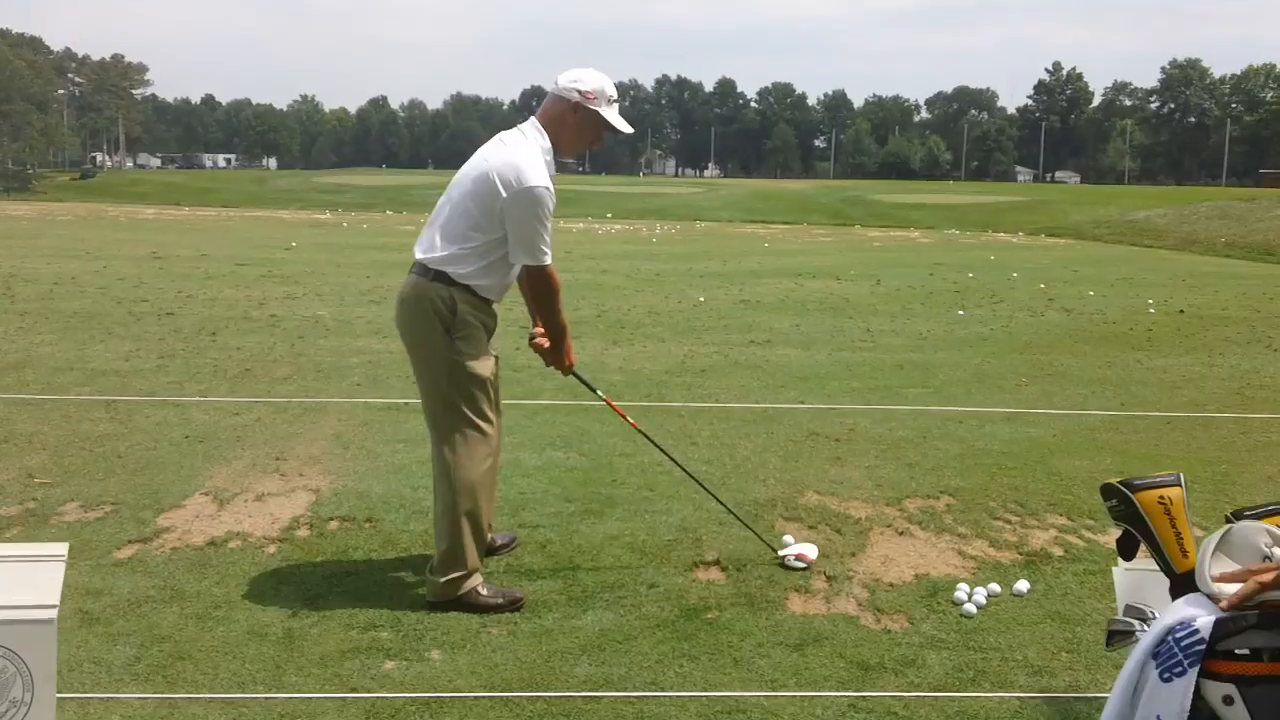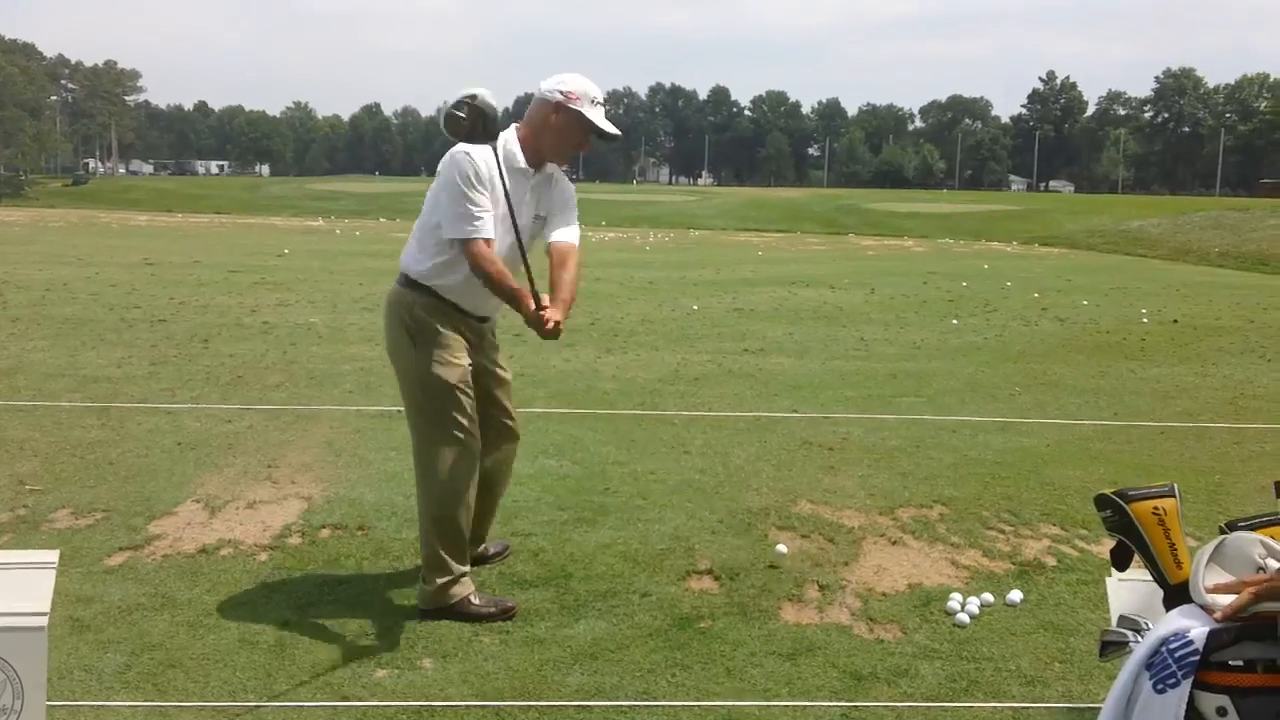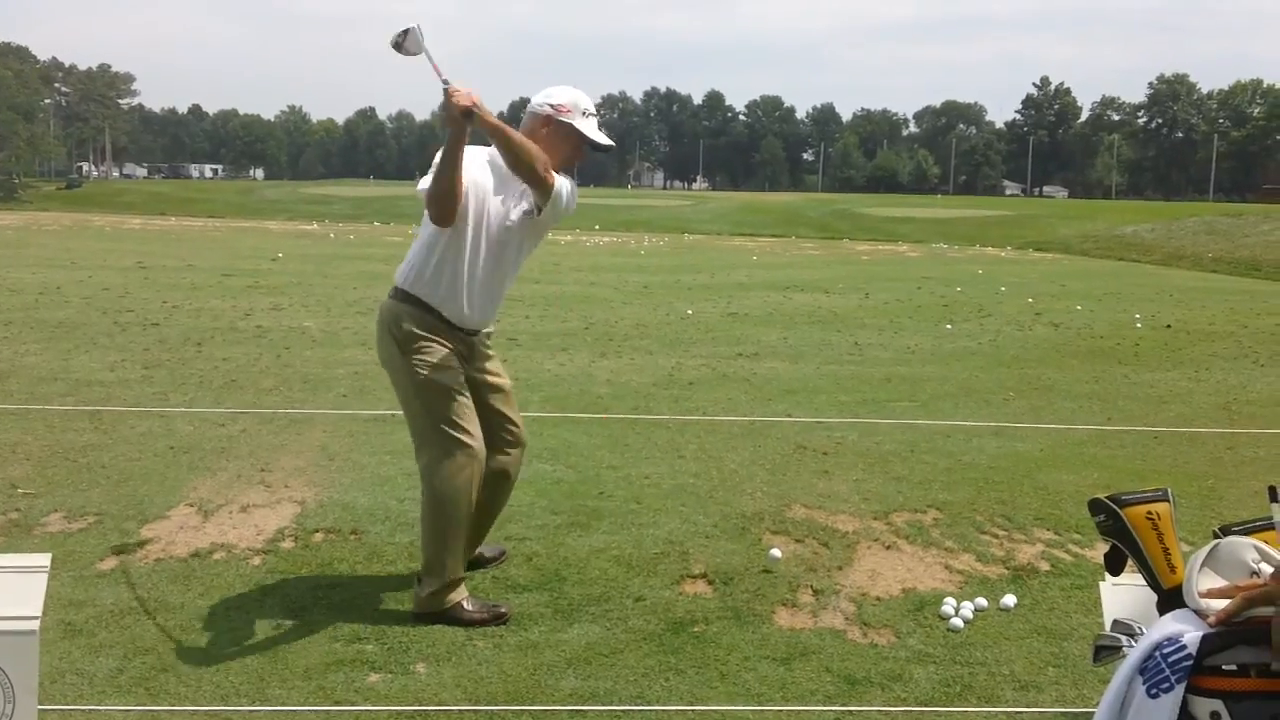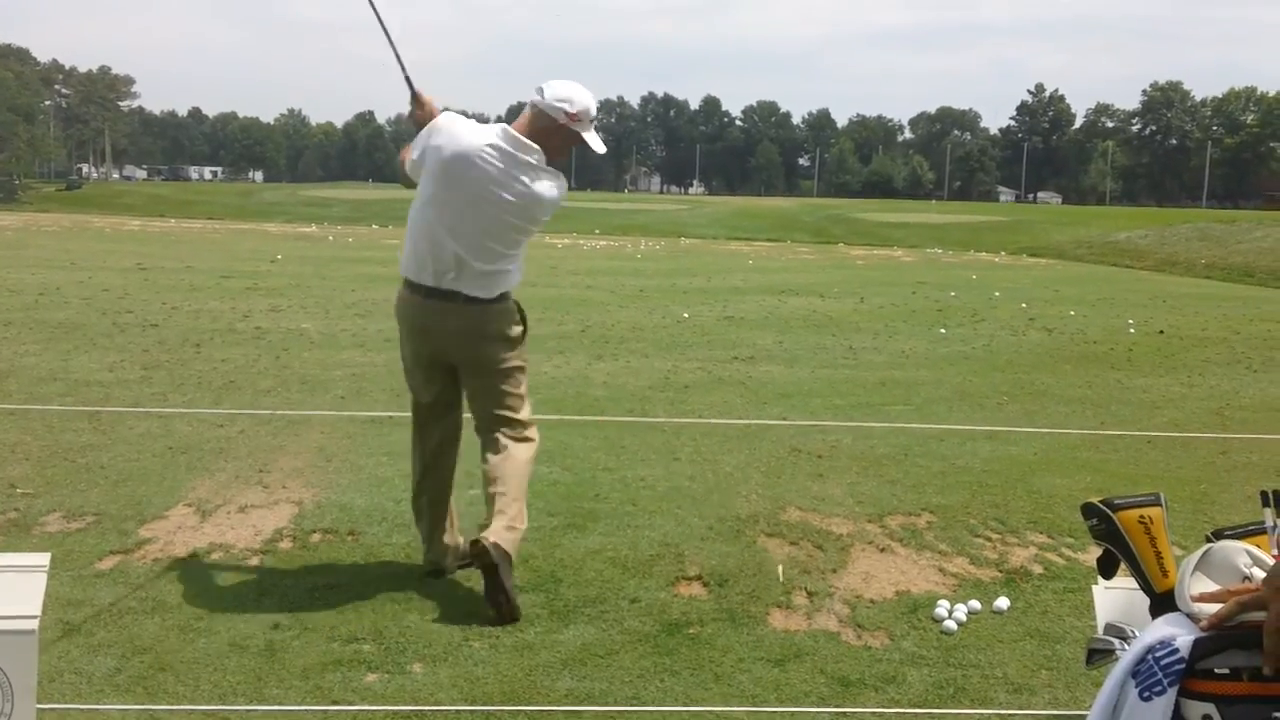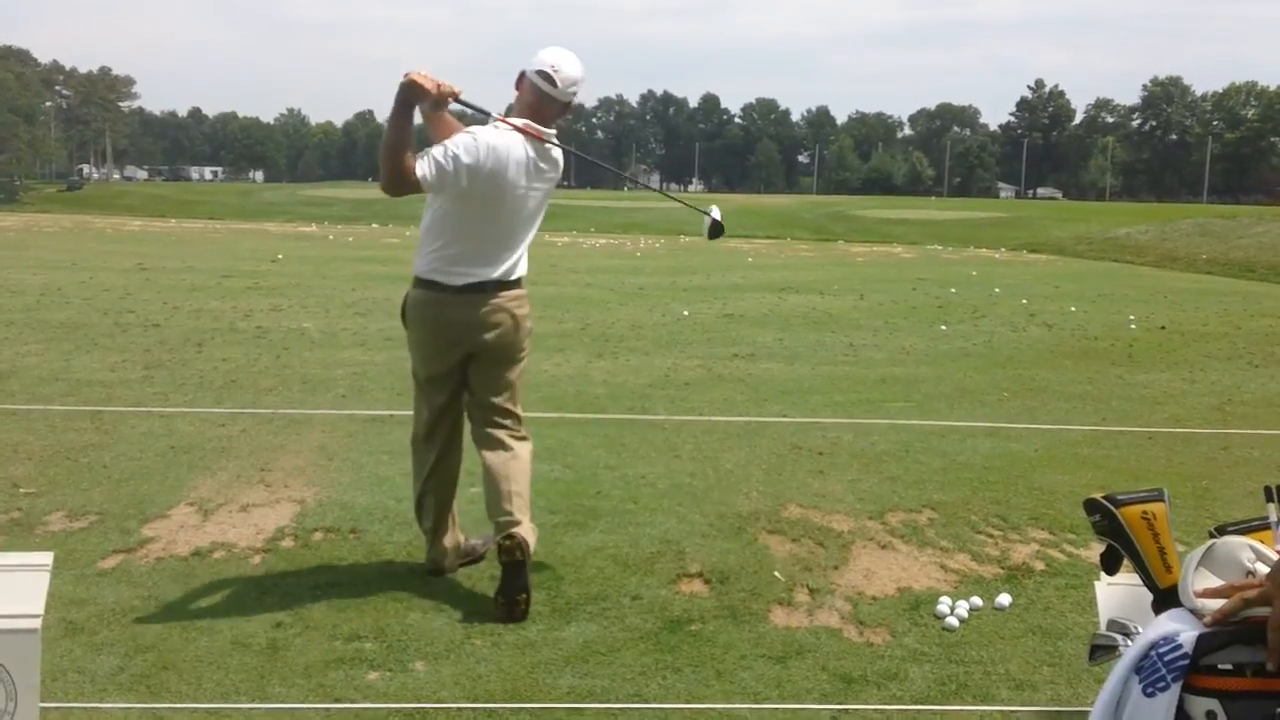
dt=0.4s
person 1, frame 1
left shoulder: (516, 144)
right shoulder: (529, 177)
left elbow: (528, 264)
right elbow: (538, 272)
left wrist: (539, 323)
right wrist: (560, 337)
left hip: (450, 300)
right hip: (446, 305)
left knee: (477, 426)
right knee: (468, 436)
left ankle: (471, 533)
right ankle: (454, 579)
person 1, frame 2
left shoulder: (558, 186)
right shoulder: (472, 159)
left elbow: (565, 254)
right elbow: (477, 255)
left wrist: (558, 309)
right wrist: (525, 305)
left hip: (474, 320)
right hip: (426, 314)
left knee: (497, 434)
right knee: (451, 446)
left ankle: (466, 543)
right ankle: (444, 587)
person 1, frame 3
left shoulder: (557, 193)
right shoulder: (470, 166)
left elbow: (534, 171)
right elbow: (442, 213)
left wrist: (486, 120)
right wrist: (458, 131)
left hip: (470, 336)
right hip: (417, 326)
left knee: (506, 447)
right knee: (460, 452)
left ankle: (461, 547)
right ankle: (440, 594)
person 1, frame 4
left shoulder: (447, 132)
right shoulder: (549, 190)
left elbow: (410, 169)
left wrist: (423, 115)
left hip: (416, 306)
right hip: (485, 319)
left knee: (433, 432)
right knee: (511, 433)
left ankle: (441, 545)
right ankle: (499, 543)
person 1, frame 5
left shoulder: (482, 146)
right shoulder: (551, 159)
left elbow: (396, 182)
left wrist: (406, 103)
right wrist: (434, 106)
left hip: (435, 305)
right hip: (502, 308)
left knee: (436, 430)
right knee: (503, 428)
left ankle: (442, 545)
right ankle: (515, 538)
